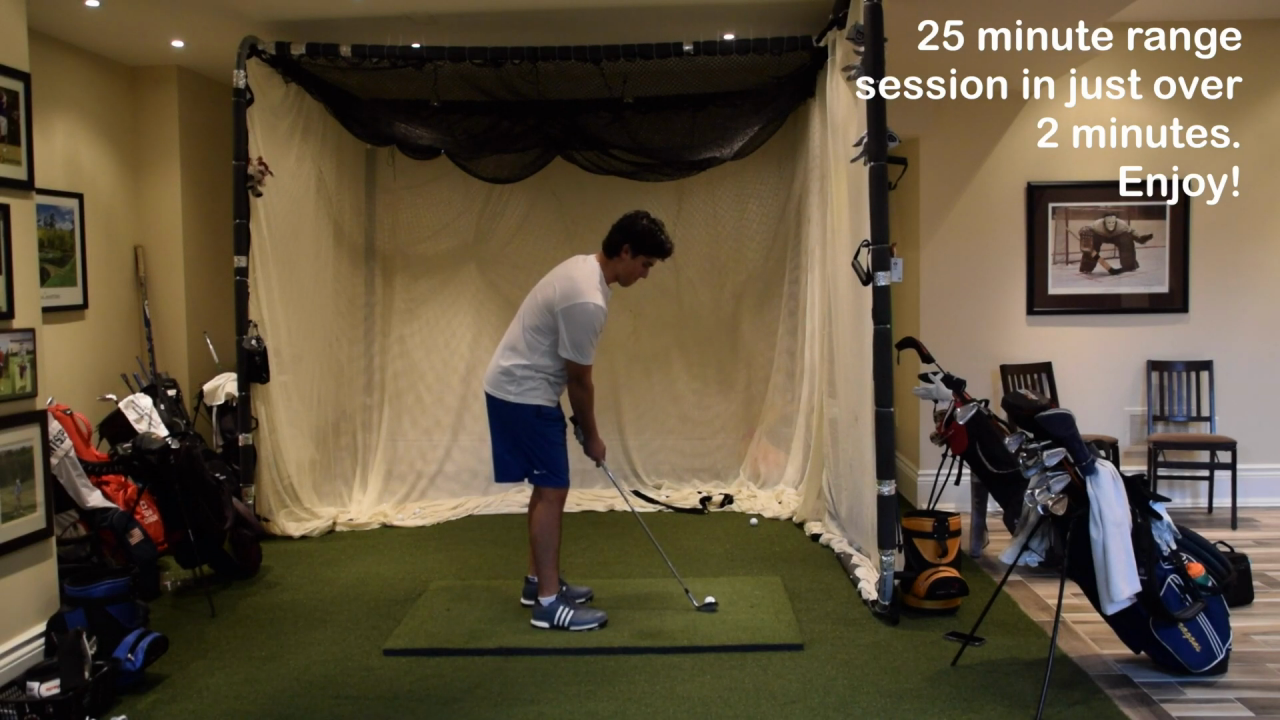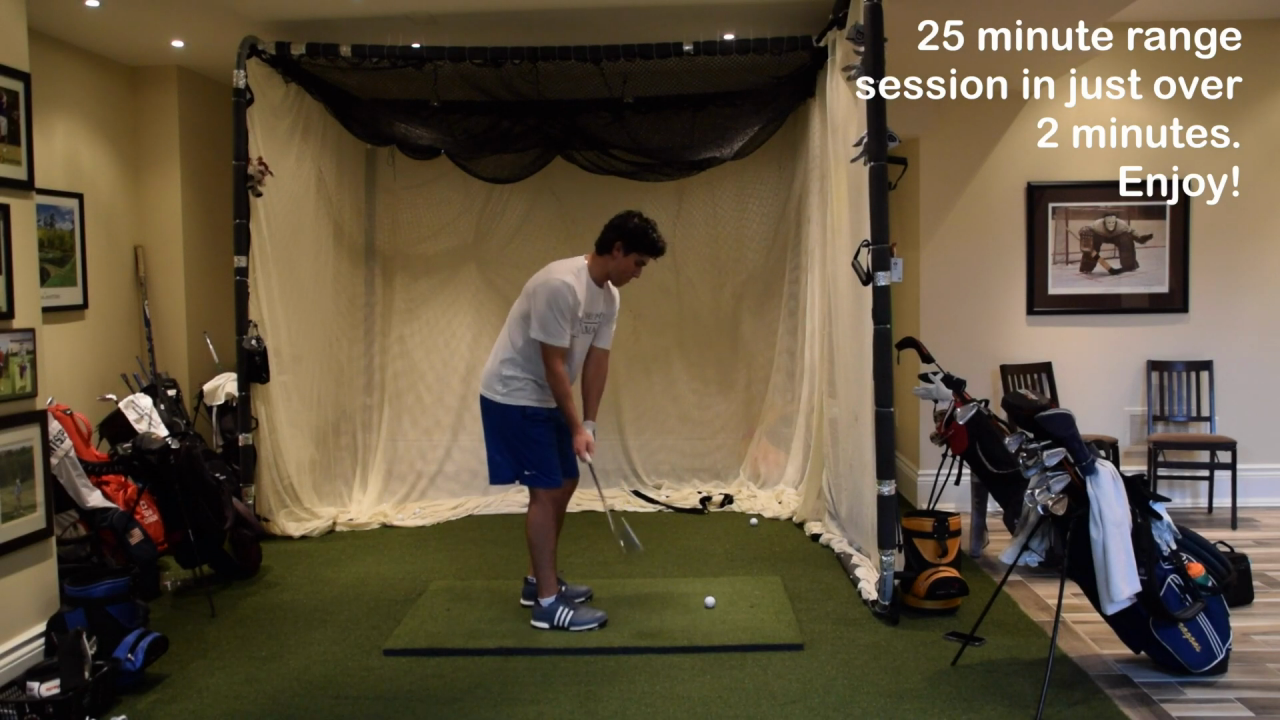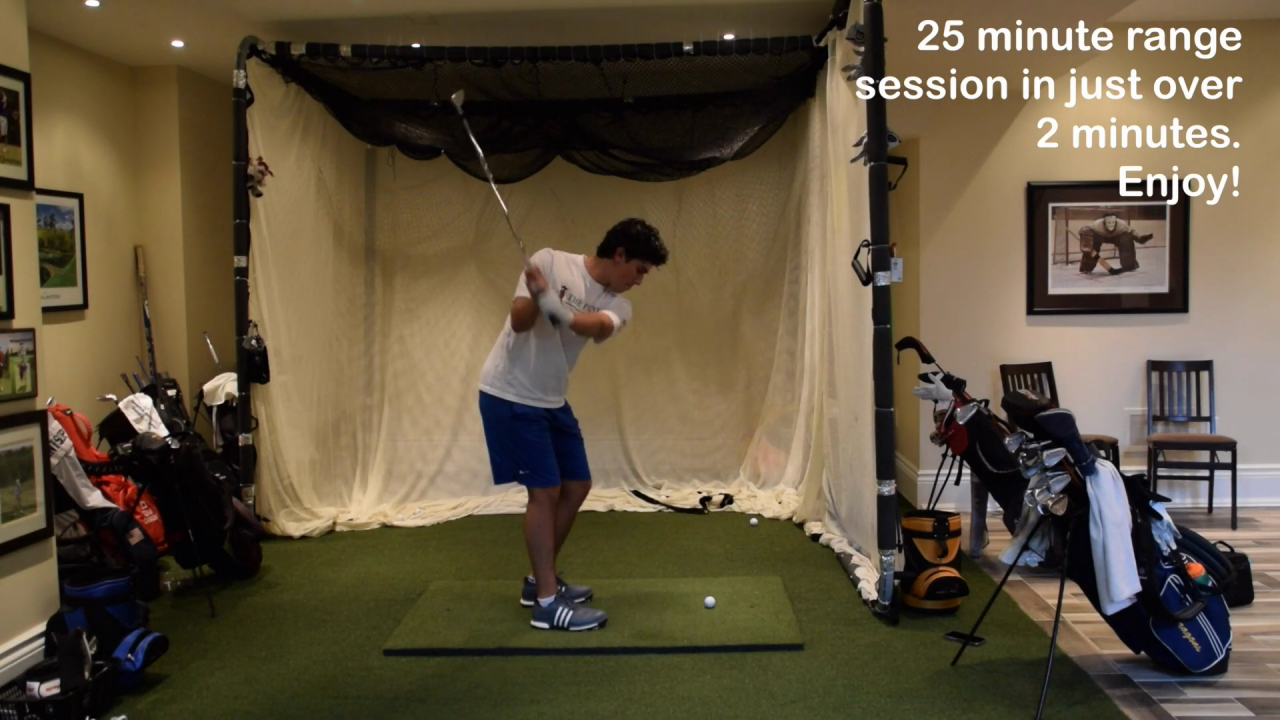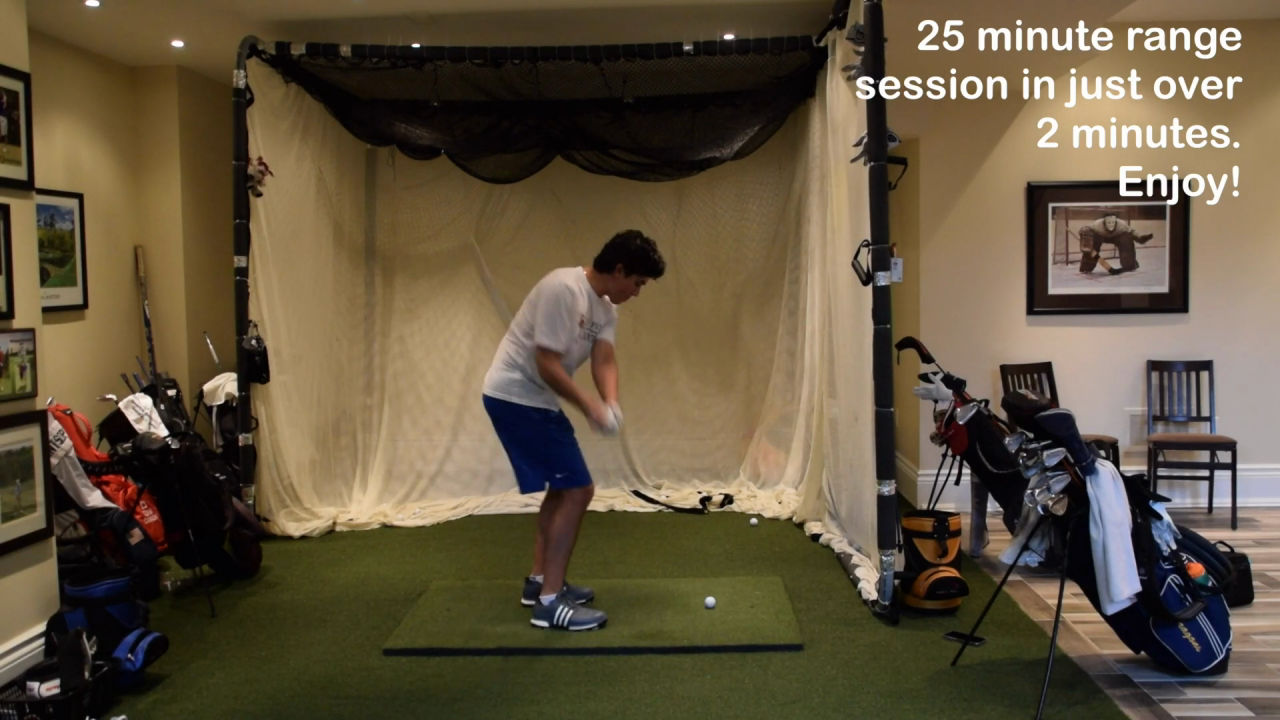
dt=0.3s
person 1, frame 1
left shoulder: (586, 268)
right shoulder: (587, 301)
right elbow: (578, 379)
left wrist: (586, 424)
right wrist: (591, 434)
left hip: (531, 390)
right hip: (522, 393)
left knee: (548, 487)
right knee: (552, 490)
left ankle: (539, 578)
right ankle: (548, 602)
person 1, frame 2
left shoulder: (609, 297)
right shoulder: (562, 285)
left elbow: (597, 363)
right elbow: (553, 365)
left wrist: (588, 423)
right wrist: (576, 427)
left hip: (542, 398)
right hip: (514, 396)
left knee: (563, 485)
right knee: (547, 491)
left ankle: (539, 580)
right ankle: (548, 602)
person 1, frame 3
left shoulder: (619, 306)
right shoulder: (553, 261)
left elbow: (598, 325)
right elbow: (520, 319)
left wrist: (563, 314)
right wrist: (536, 294)
left hip: (551, 400)
right hip: (509, 395)
left knee: (576, 486)
right knee: (545, 491)
left ankle: (540, 578)
right ankle: (547, 602)
person 1, frame 4
left shoulder: (605, 310)
right shoulder: (562, 289)
left elbow: (605, 361)
right elbow: (547, 366)
left wrist: (611, 405)
right wrist: (589, 407)
left hip: (537, 401)
right hip: (515, 399)
left knee: (571, 489)
right knee: (573, 490)
left ankle: (540, 579)
right ankle: (549, 602)
